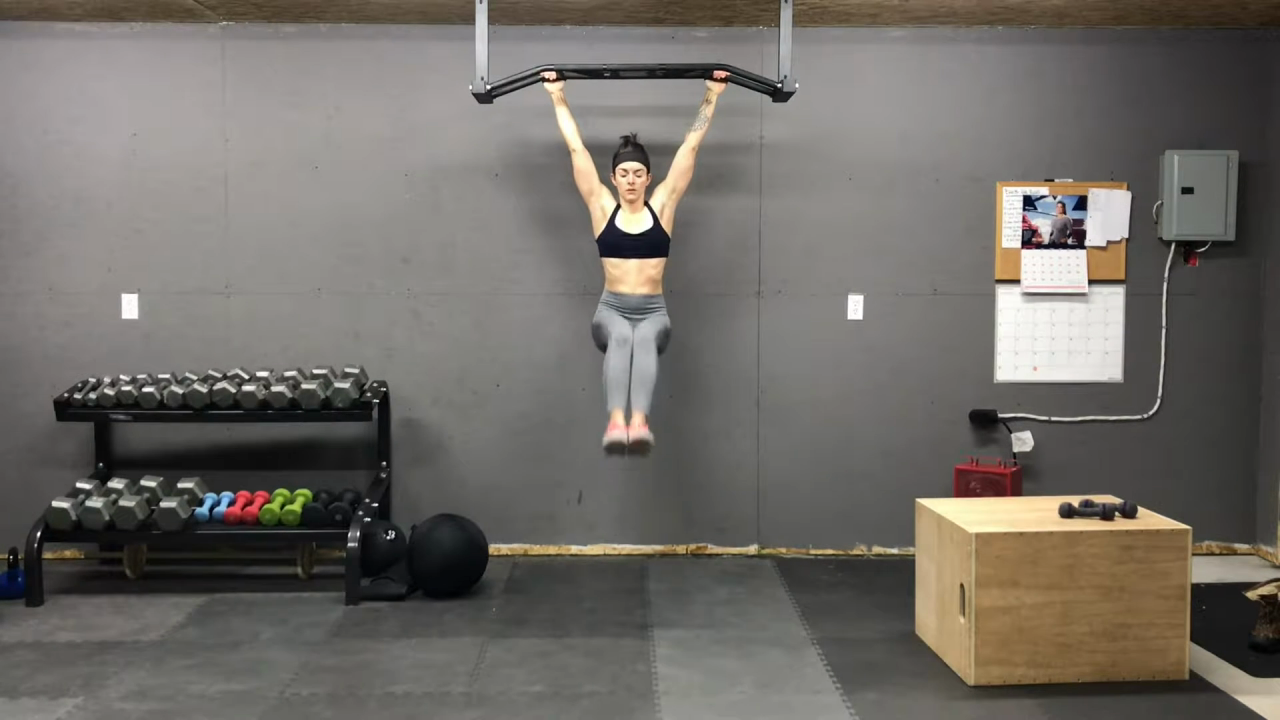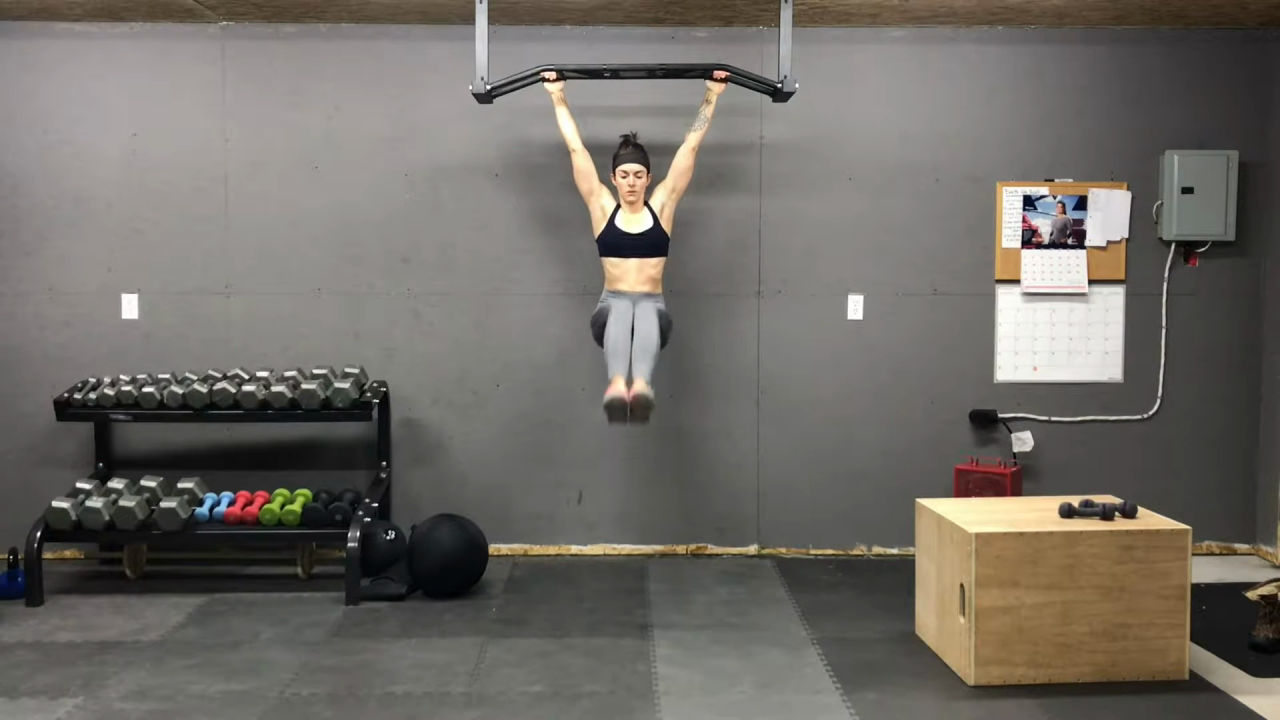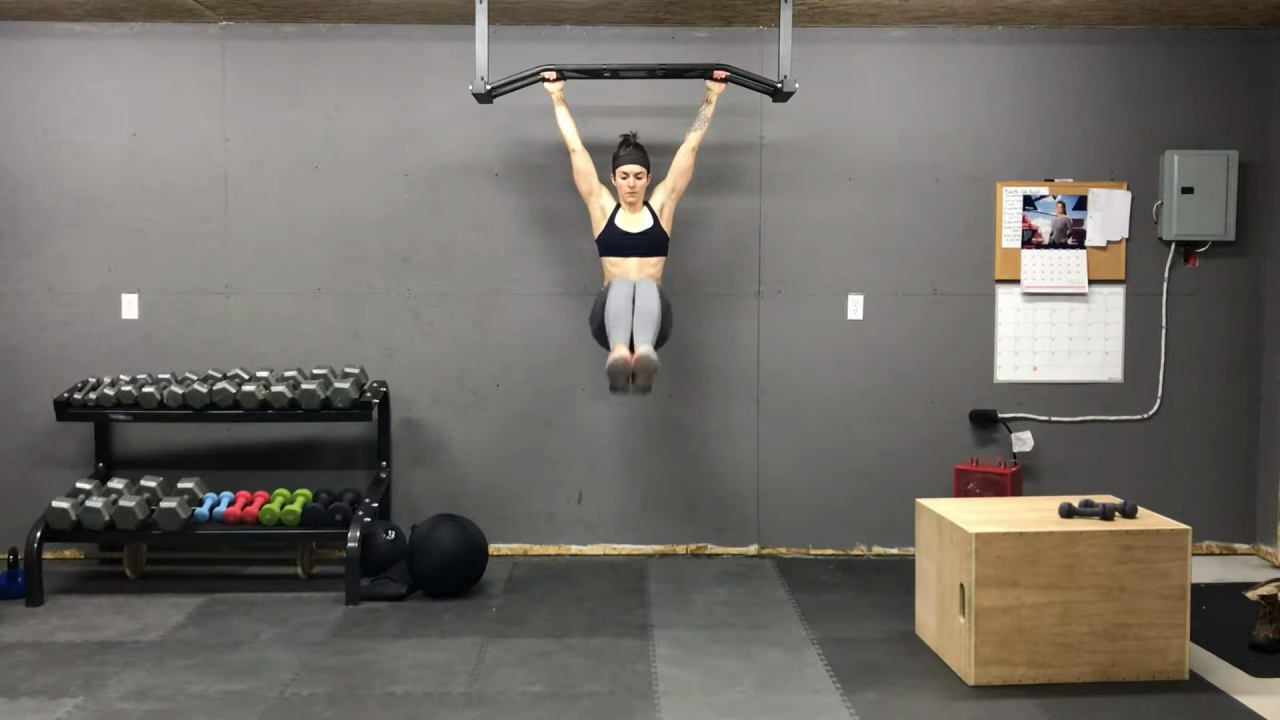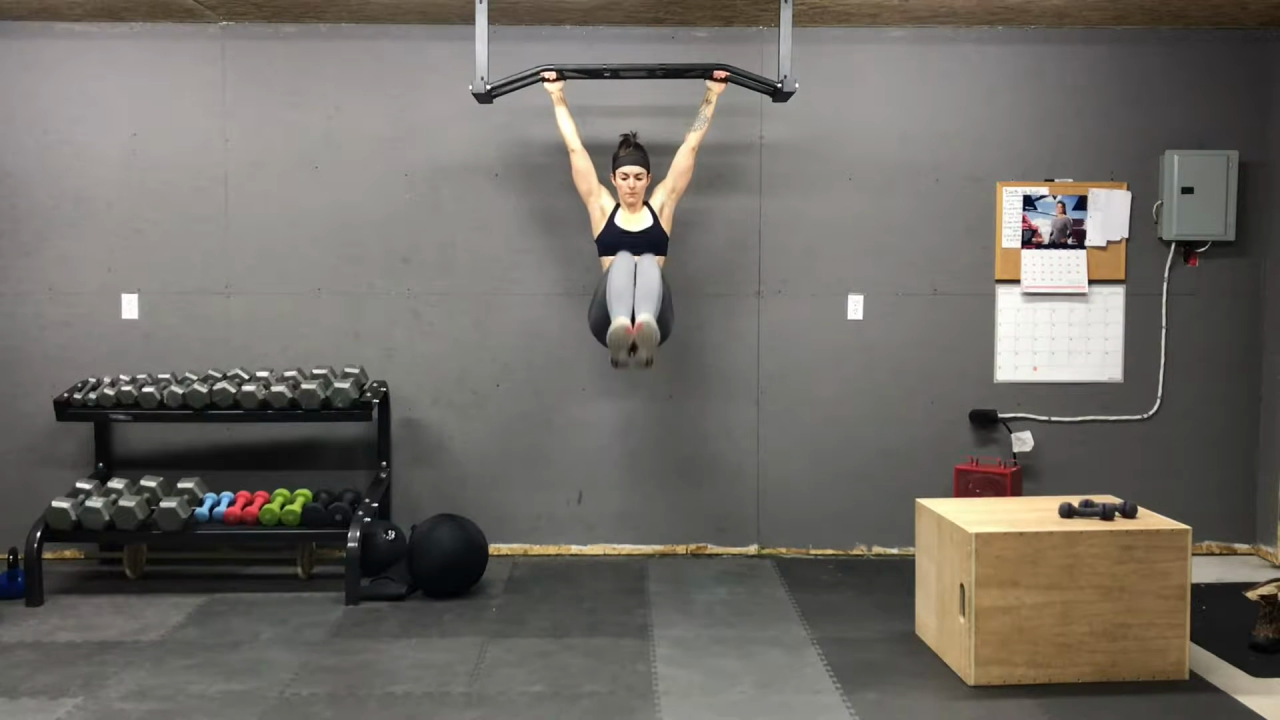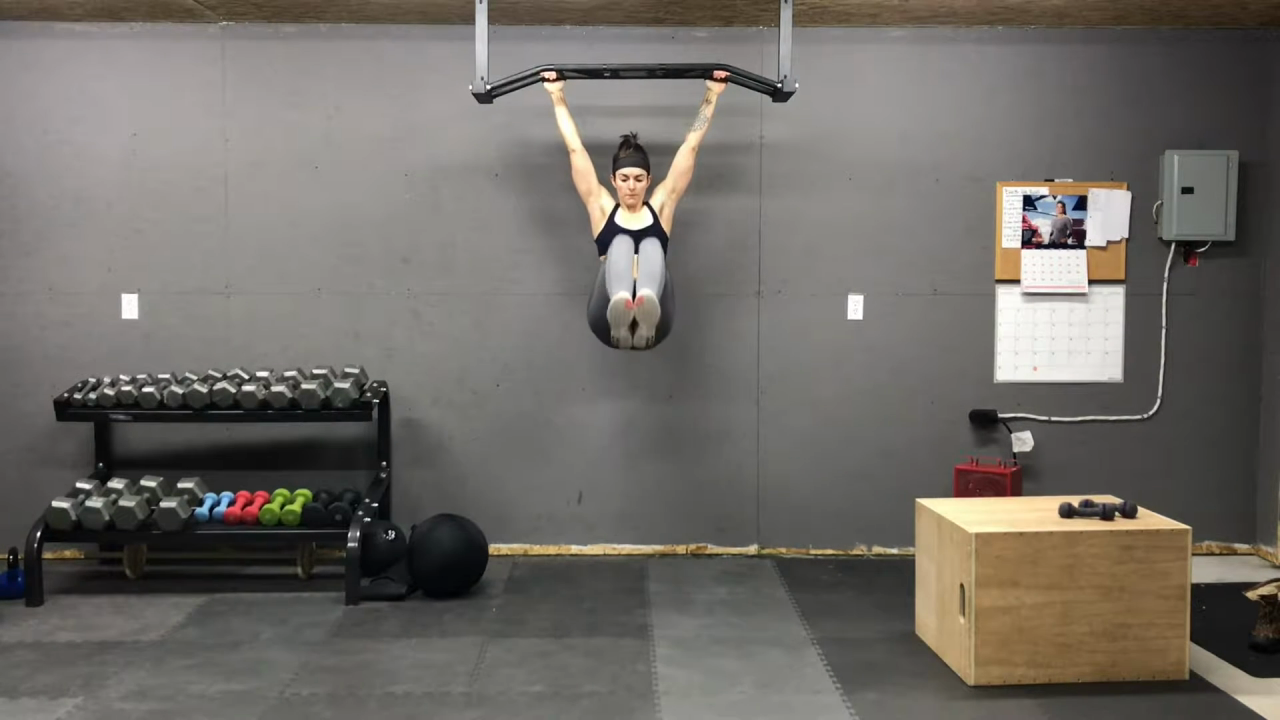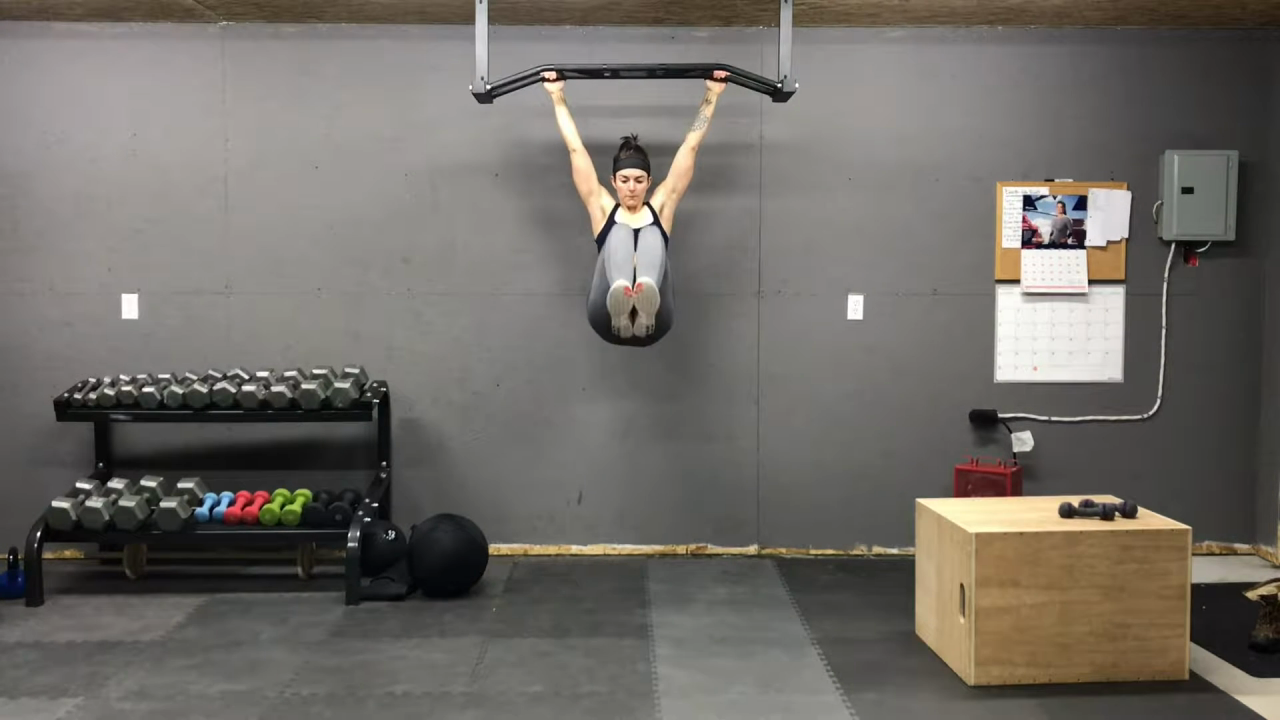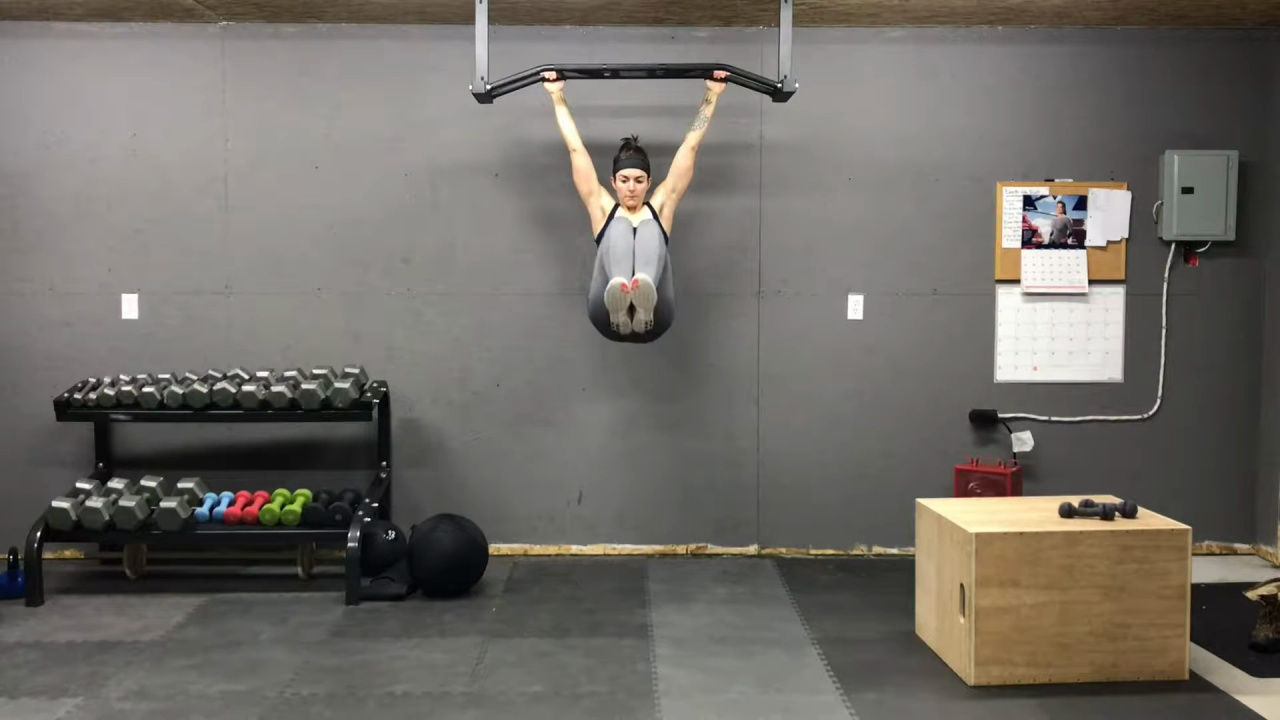
dt=0.1s
person 1, frame 1
left shoulder: (661, 204)
right shoulder: (603, 206)
left elbow: (690, 146)
right elbow: (576, 148)
left wrist: (711, 97)
right wrist: (558, 97)
left hip: (653, 313)
right hip: (612, 311)
left knee: (645, 341)
right knee: (621, 338)
left ankle: (640, 422)
right ankle: (617, 420)
person 1, frame 2
left shoulder: (662, 204)
right shoulder: (602, 206)
left elbow: (690, 147)
right elbow: (576, 148)
left wrist: (711, 97)
right wrist: (558, 97)
left hip: (652, 306)
right hip: (611, 305)
left knee: (644, 317)
right knee: (622, 313)
left ankle: (640, 389)
right ankle: (617, 387)
person 1, frame 3
left shoulder: (661, 205)
right shoulder: (602, 206)
left elbow: (690, 146)
right elbow: (575, 148)
left wrist: (711, 96)
right wrist: (557, 97)
left hip: (650, 298)
right hip: (612, 302)
left knee: (647, 286)
right knee: (621, 283)
left ankle: (643, 356)
right ankle: (619, 356)
person 1, frame 4
left shoulder: (661, 204)
right shoulder: (601, 206)
left elbow: (690, 147)
right elbow: (575, 148)
left wrist: (711, 96)
right wrist: (557, 96)
left hip: (656, 319)
right hip: (607, 319)
left knee: (648, 266)
right knee: (622, 264)
left ankle: (645, 328)
right ankle: (621, 331)
person 1, frame 5
left shoulder: (661, 207)
right shoulder: (602, 208)
left elbow: (690, 146)
right elbow: (575, 148)
left wrist: (711, 95)
right wrist: (558, 97)
left hip: (655, 323)
right hip: (606, 318)
left knee: (651, 245)
right knee: (620, 243)
left ankle: (645, 315)
right ankle: (620, 313)
person 1, frame 6
left shoulder: (661, 206)
right shoulder: (602, 208)
left elbow: (690, 146)
right elbow: (575, 148)
left wrist: (711, 95)
right wrist: (558, 97)
left hip: (655, 319)
right hip: (606, 315)
left knee: (650, 237)
right knee: (620, 235)
left ankle: (645, 303)
right ankle: (620, 304)
person 1, frame 7
left shoulder: (661, 206)
right shoulder: (602, 208)
left elbow: (690, 146)
right elbow: (576, 148)
left wrist: (711, 95)
right wrist: (558, 97)
left hip: (655, 317)
right hip: (607, 315)
left knee: (649, 228)
right knee: (619, 227)
left ankle: (644, 298)
right ankle: (619, 297)
